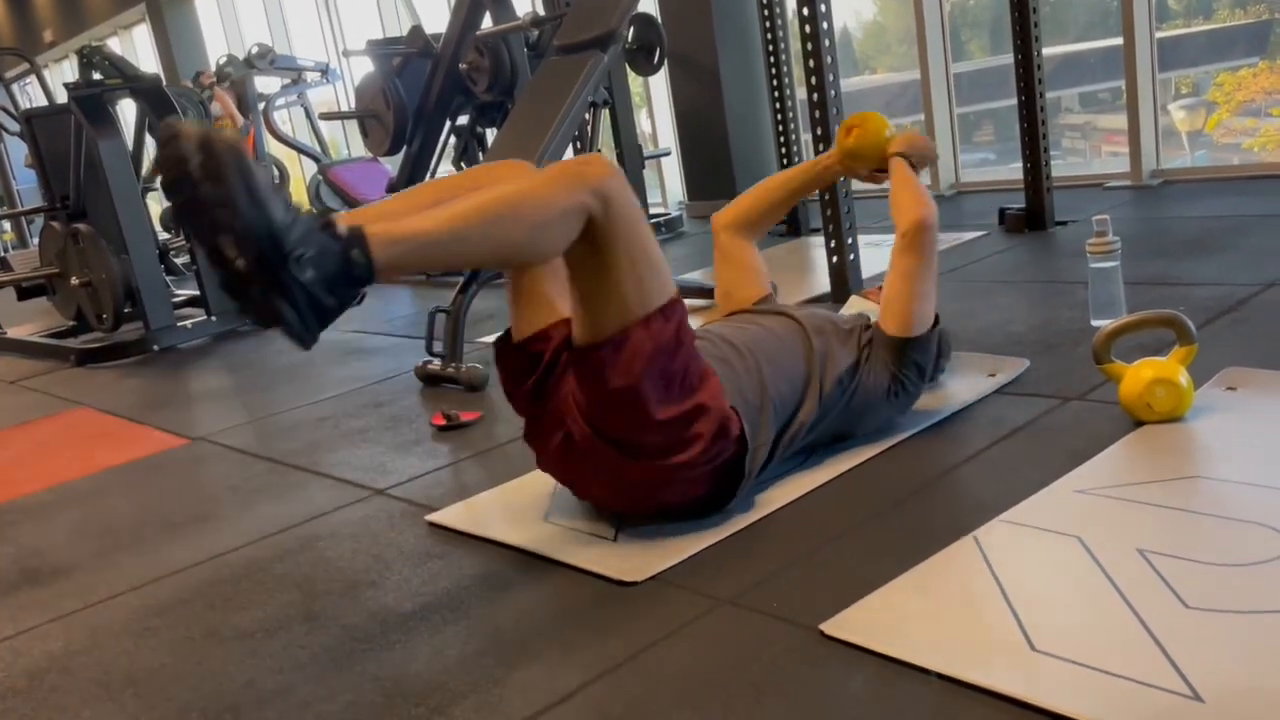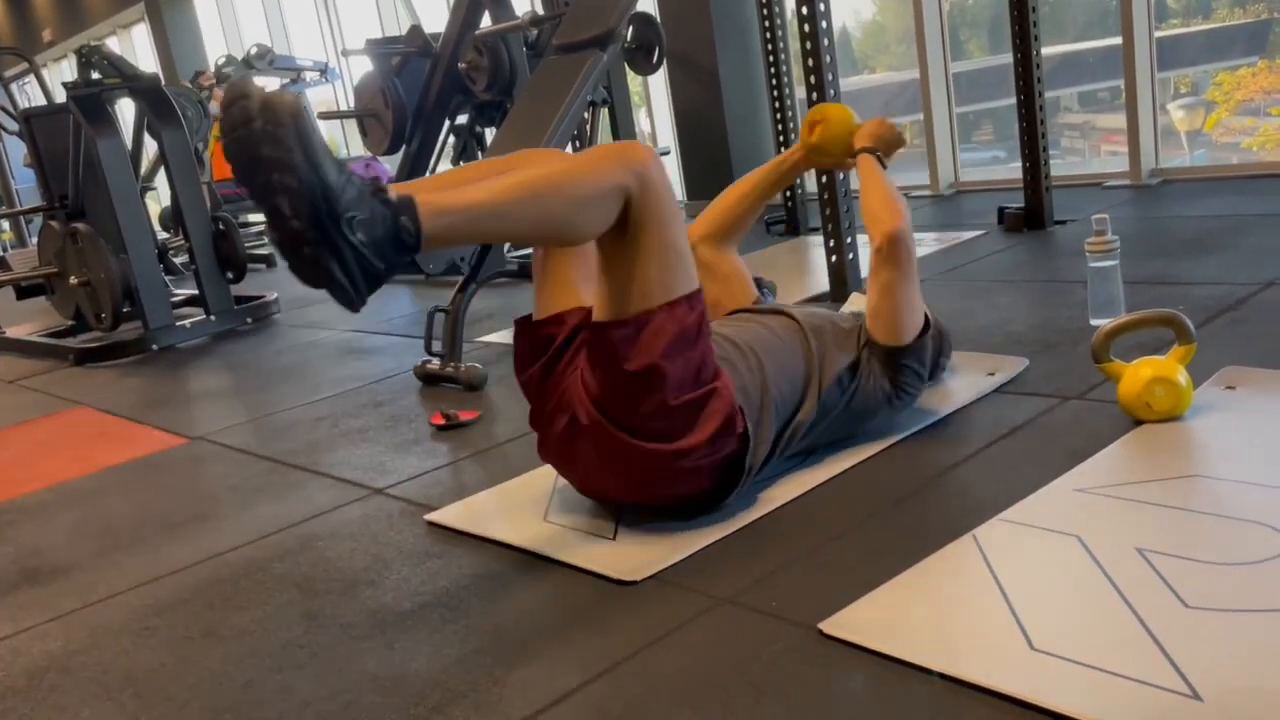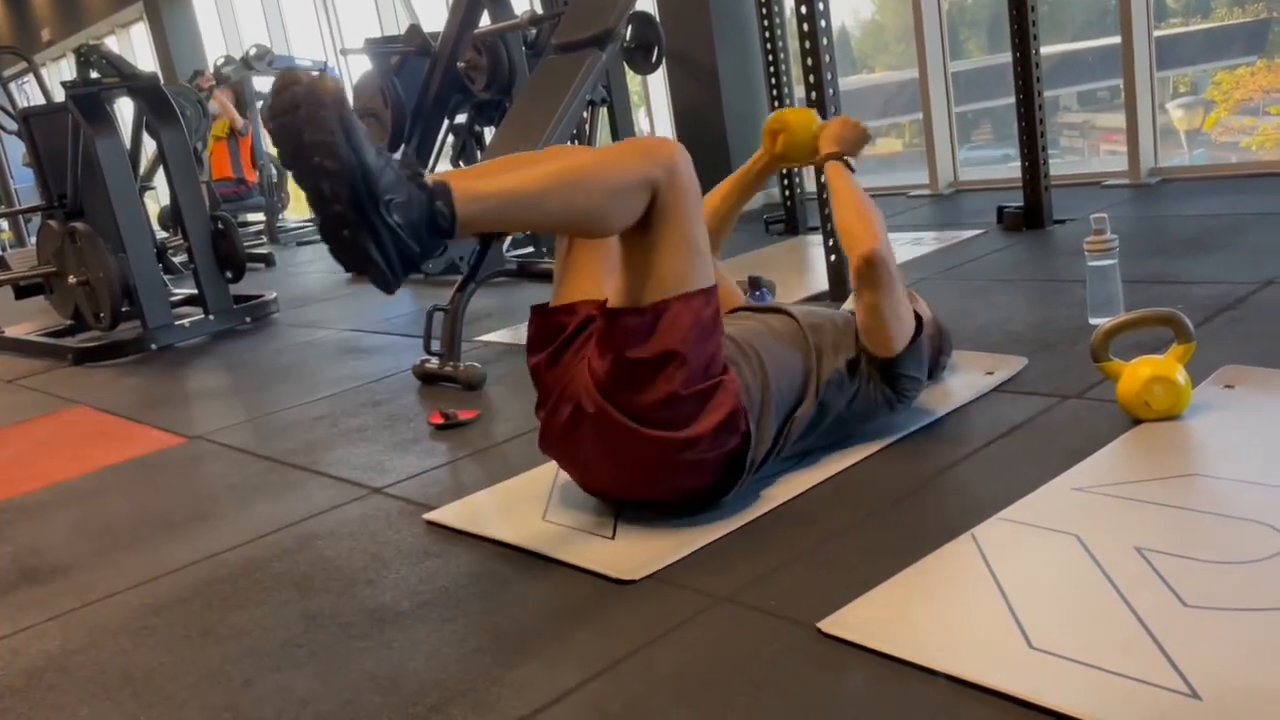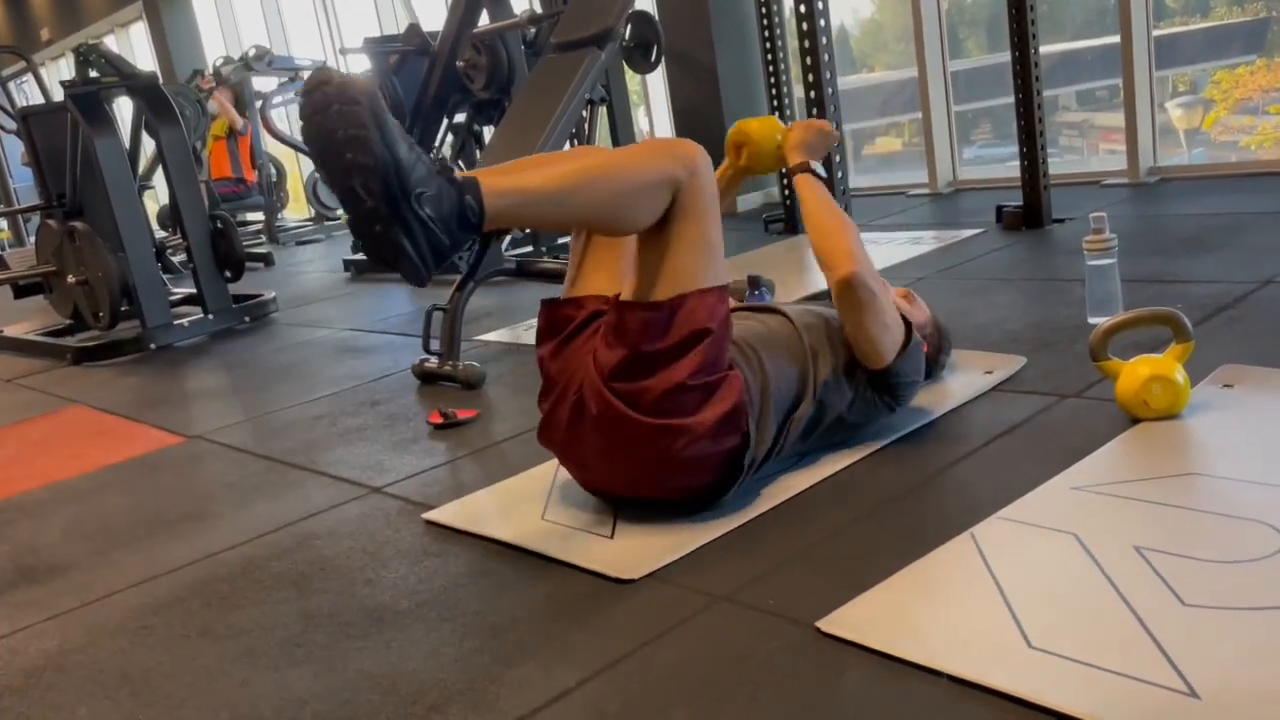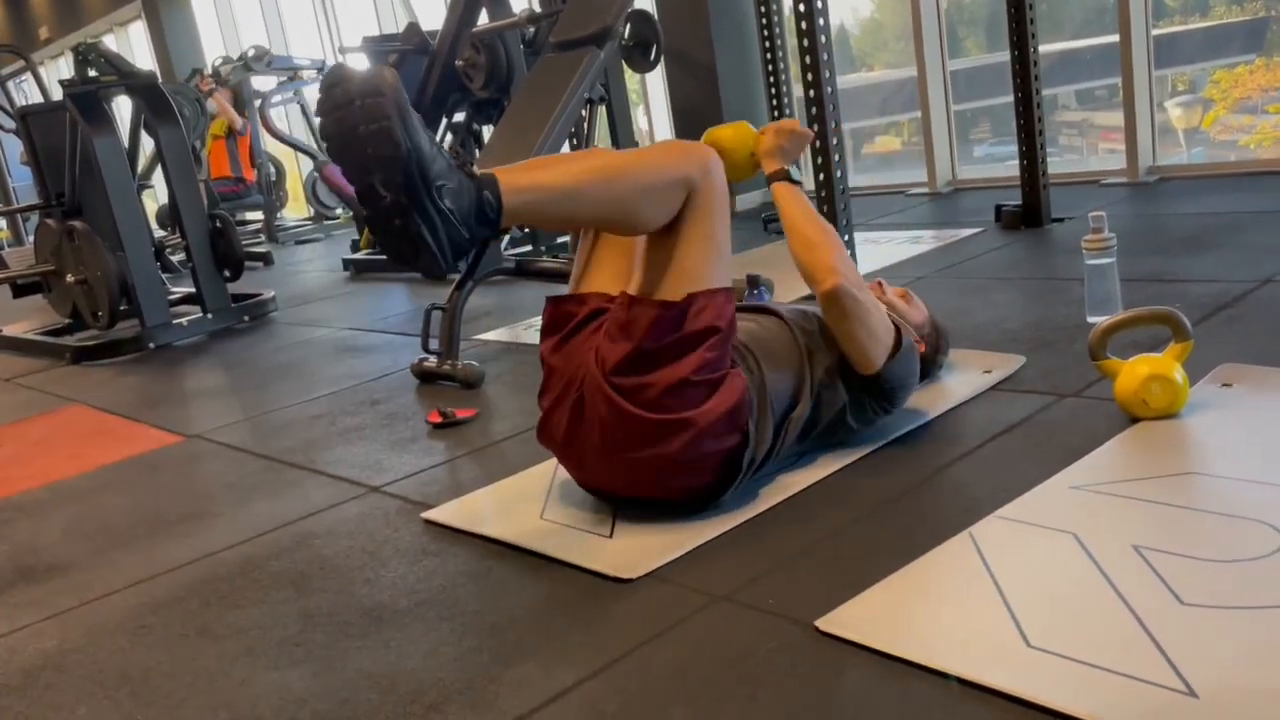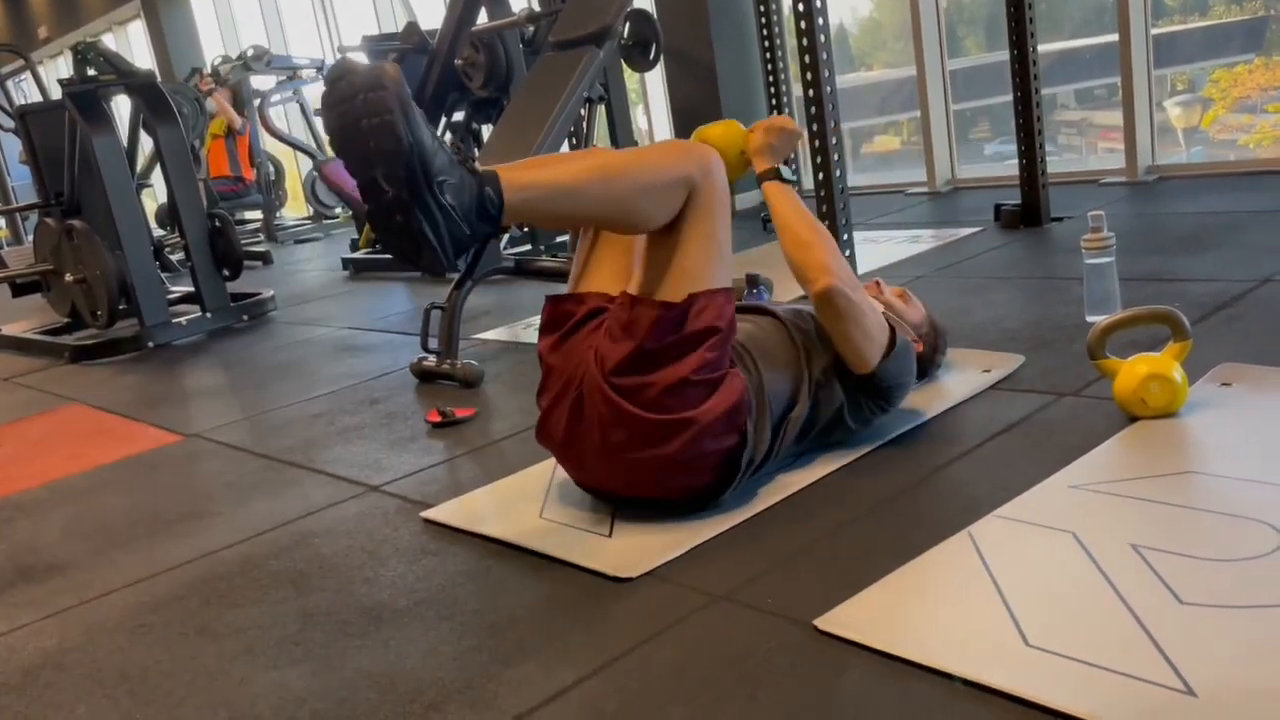
dt=0.1s
person 1, frame 1
left shoulder: (890, 369)
right shoulder: (779, 323)
left elbow: (920, 233)
right elbow: (732, 224)
left wrist: (897, 164)
right wrist: (839, 162)
left hip: (675, 440)
right hip: (581, 421)
left knee: (594, 179)
right knee: (510, 178)
left ankle: (326, 269)
right ankle: (304, 252)
person 1, frame 2
left shoulder: (893, 372)
right shoulder: (777, 326)
left elbow: (896, 242)
right elbow: (707, 236)
left wrist: (866, 161)
right wrist: (800, 156)
left hip: (674, 442)
right hip: (583, 418)
left knee: (632, 164)
right knee: (560, 166)
left ankle: (377, 232)
right ankle: (370, 225)
person 1, frame 3
left shoulder: (892, 370)
right shoulder: (777, 323)
left elbow: (873, 258)
right elbow: (694, 240)
left wrist: (834, 161)
right wrist: (771, 160)
left hip: (676, 429)
right hip: (587, 410)
left knee: (660, 160)
right knee: (582, 165)
left ankle: (414, 216)
right ankle: (405, 208)
person 1, frame 4
left shoulder: (889, 368)
right shoulder: (779, 330)
left elbow: (853, 275)
right elbow: (684, 248)
left wrist: (804, 170)
right wrist: (740, 169)
left hip: (675, 431)
right hip: (586, 410)
left knee: (679, 162)
right knee: (606, 169)
left ankle: (448, 208)
right ankle: (432, 208)
person 1, frame 5
left shoulder: (885, 369)
right shoulder: (776, 327)
left elbow: (841, 287)
right elbow: (685, 253)
left wrist: (778, 174)
right wrist: (731, 173)
left hip: (674, 426)
right hip: (588, 405)
left knee: (691, 165)
right knee: (614, 175)
left ankle: (466, 204)
right ankle: (453, 204)
person 1, frame 6
left shoulder: (883, 371)
right shoulder: (777, 329)
left elbow: (830, 286)
right elbow: (690, 254)
left wrist: (767, 171)
right wrist: (736, 166)
left hip: (672, 426)
right hip: (586, 411)
left knee: (692, 164)
right knee: (615, 171)
left ankle: (465, 199)
right ankle: (454, 201)
